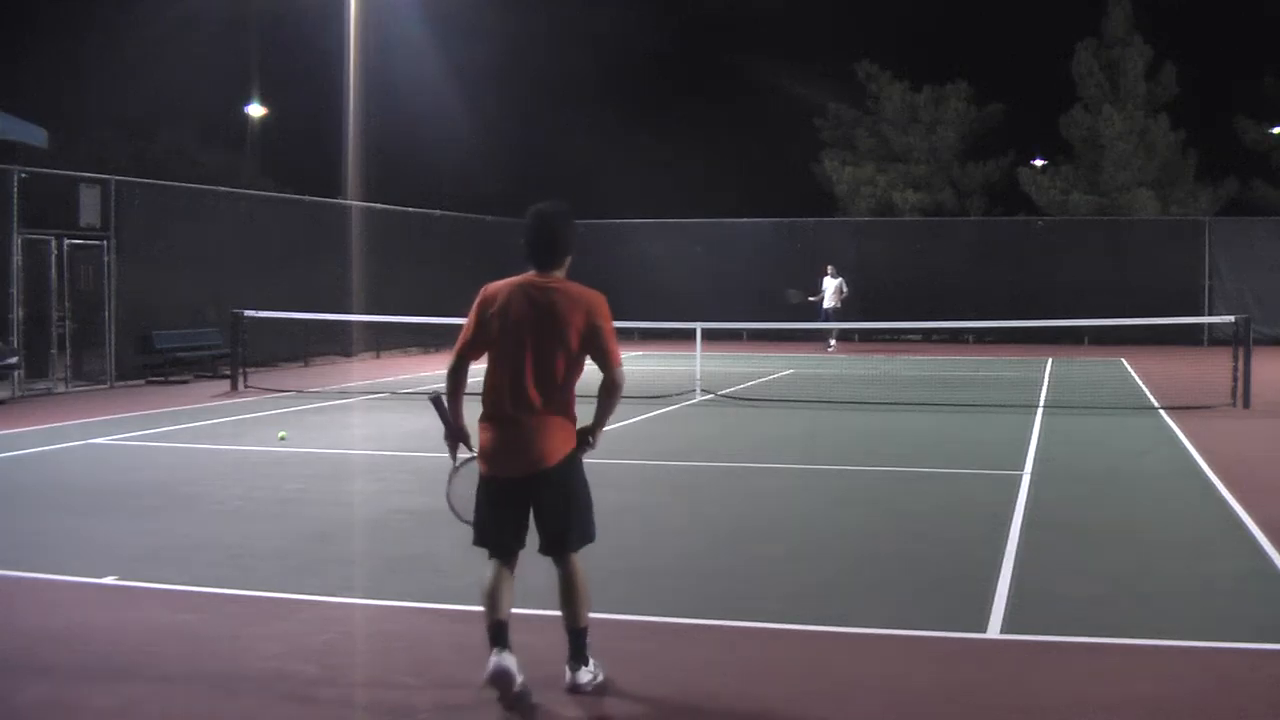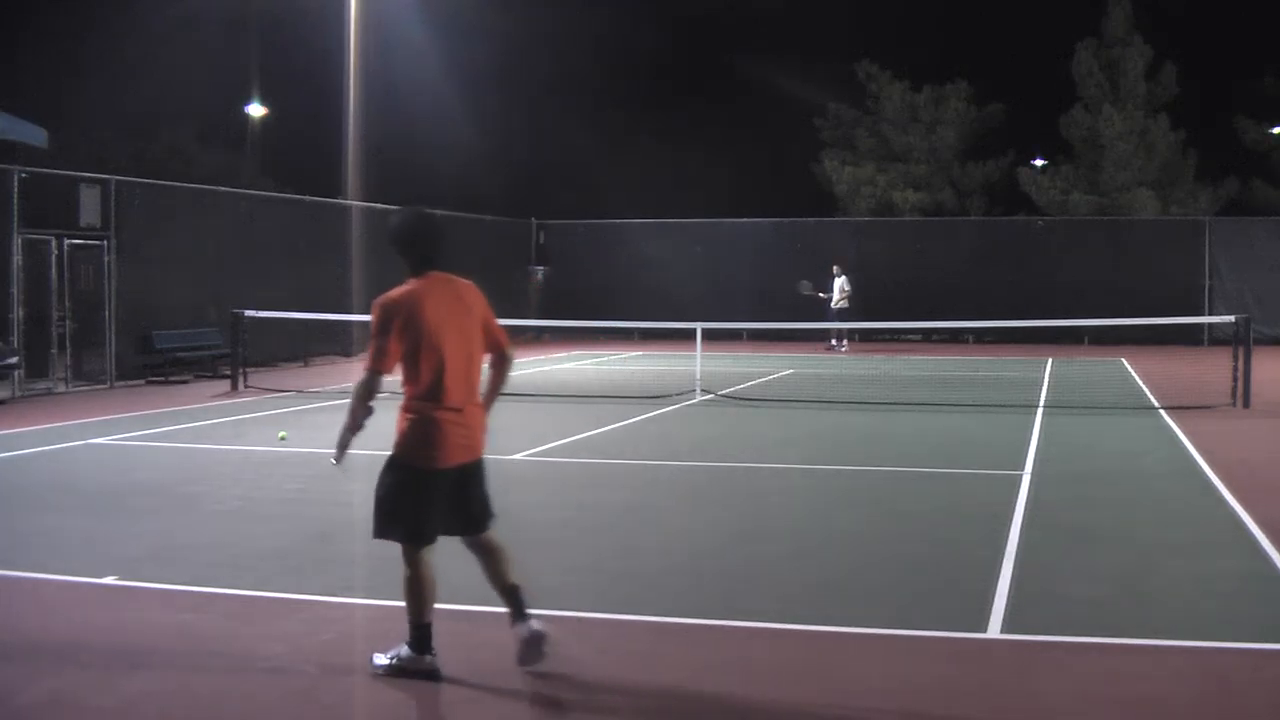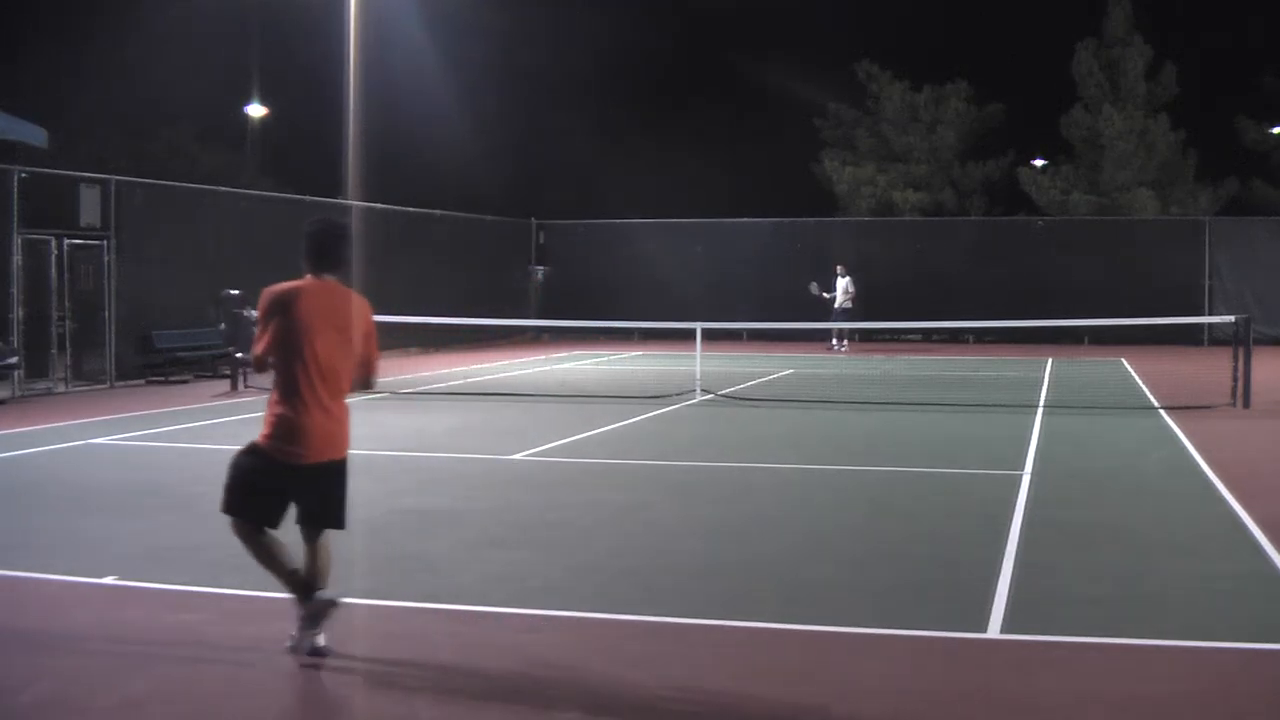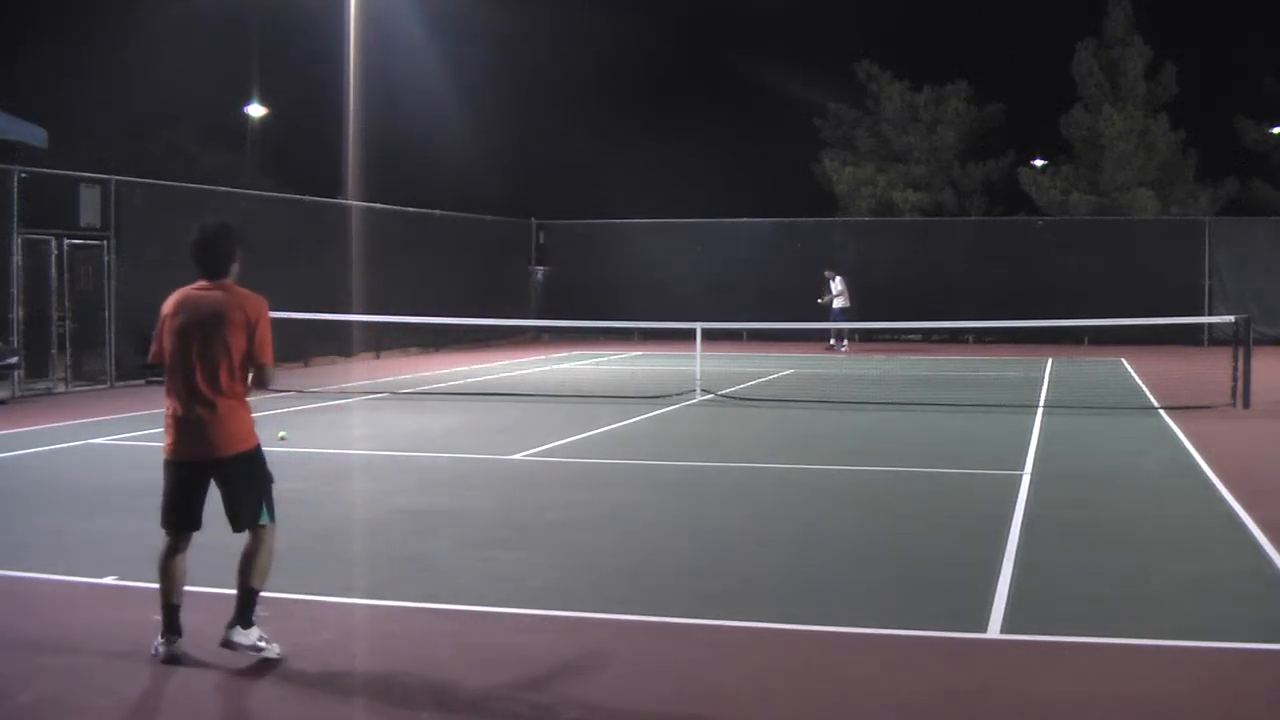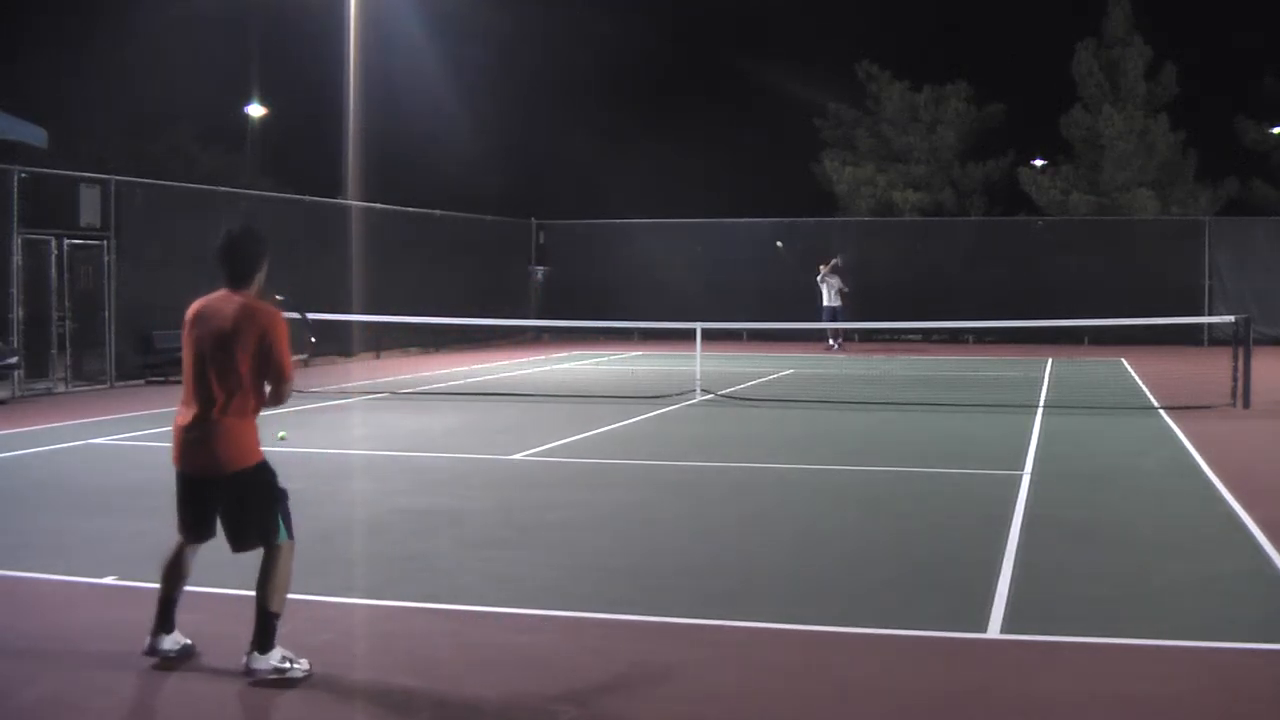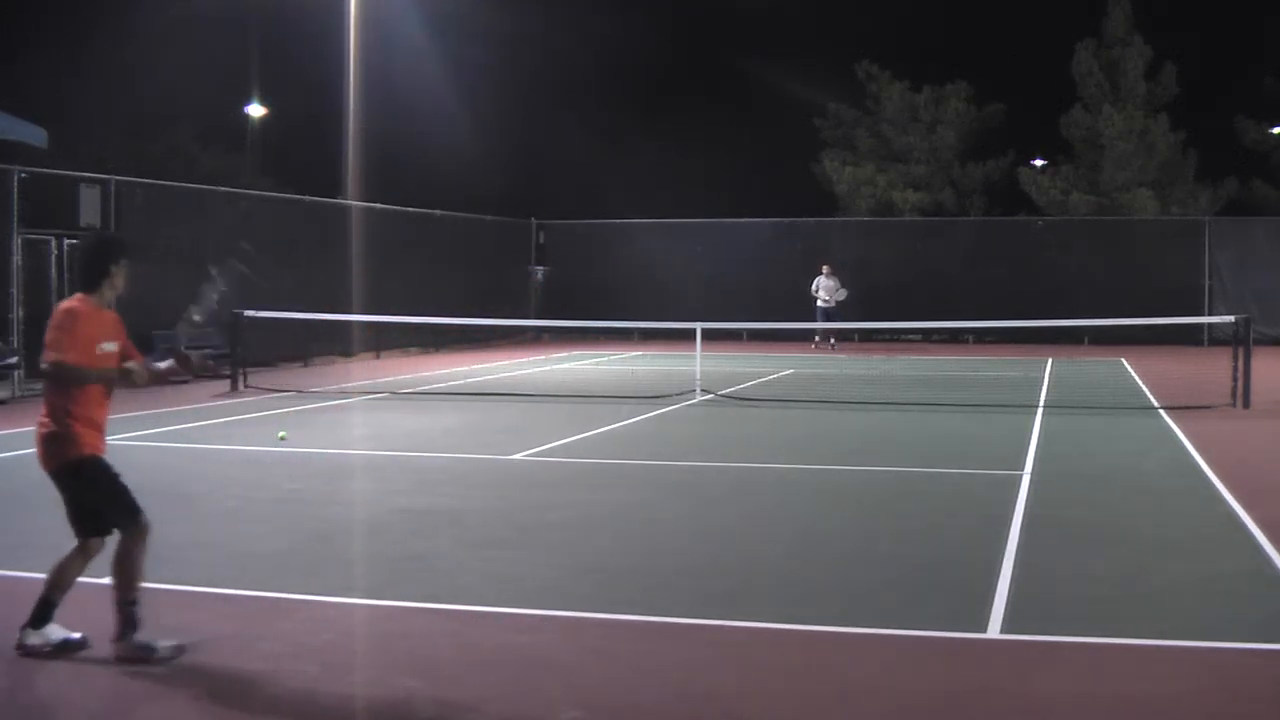
dt=0.7s
person 1, frame 1
left shoulder: (493, 296)
right shoulder: (588, 303)
left elbow: (457, 367)
right elbow: (614, 378)
left wrist: (455, 423)
right wrist: (594, 430)
left hip: (498, 448)
right hip: (555, 449)
left knee: (503, 560)
right knee: (567, 557)
left ankle: (501, 652)
right ankle: (580, 664)
person 1, frame 2
left shoulder: (395, 304)
right shoulder: (470, 293)
left elbow: (373, 380)
right elbow: (503, 358)
left wrist: (352, 423)
left hip: (423, 441)
right hip: (468, 439)
left knee: (415, 548)
right knee: (479, 534)
left ankle: (420, 651)
right ankle: (523, 622)
person 1, frame 3
left shoulder: (280, 298)
right shoulder: (359, 307)
left elbow: (259, 360)
right elbow: (366, 380)
left hip: (286, 438)
right hip: (333, 441)
left knee: (246, 523)
right knee: (316, 533)
left ankle: (309, 594)
right ankle: (311, 630)
person 1, frame 4
left shoulder: (173, 304)
right shoulder: (250, 305)
left elbow: (162, 364)
right elbow: (264, 378)
left hip: (182, 438)
right hip: (233, 439)
left knee: (177, 538)
right knee: (262, 528)
left ankle: (169, 636)
right ankle: (242, 626)
person 1, frame 5
left shoulder: (197, 311)
right shoulder: (267, 318)
right elbow: (280, 393)
left hip: (189, 446)
right hip: (235, 453)
left knee: (191, 538)
right knee: (280, 545)
left ankle: (163, 634)
right ankle: (264, 651)
person 1, frame 6
left shoulder: (109, 319)
right shoulder: (72, 314)
left elbow: (138, 369)
right elbow: (52, 370)
left wrist: (170, 366)
right wrist: (109, 375)
left hip: (81, 445)
right hip: (70, 445)
left knee: (92, 540)
right knee: (135, 527)
left ankle: (37, 629)
right ankle: (130, 634)
